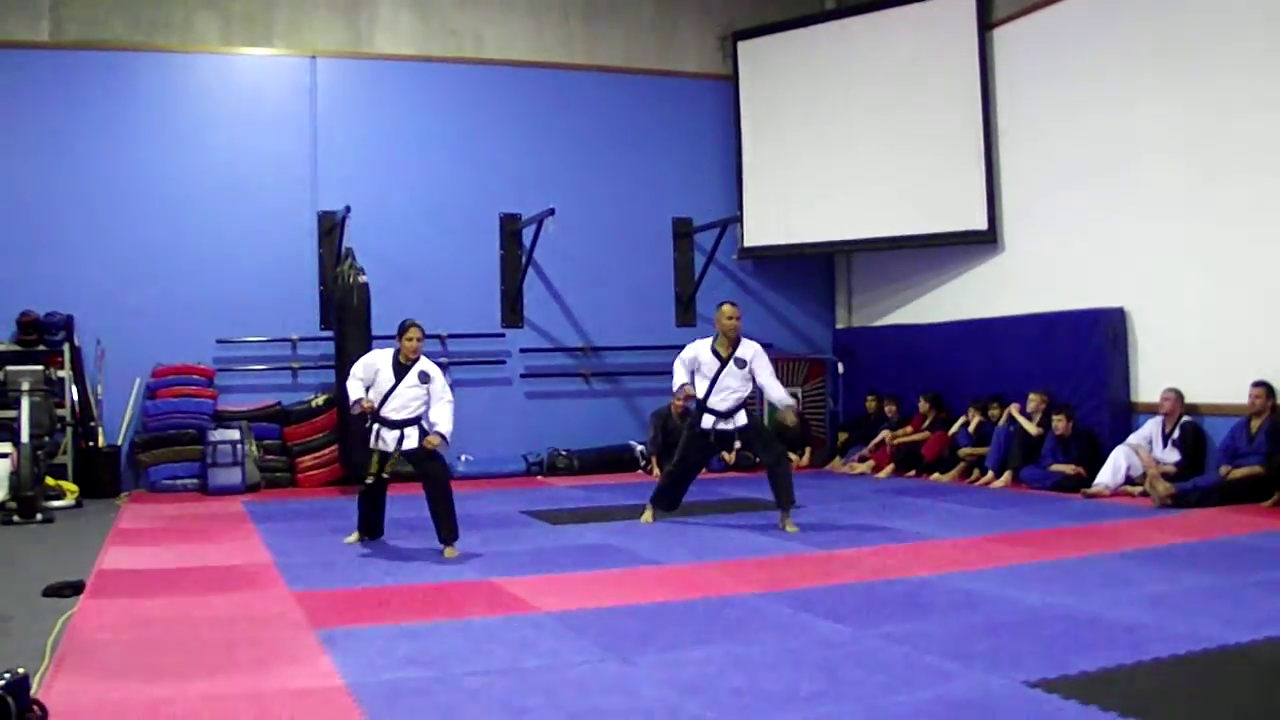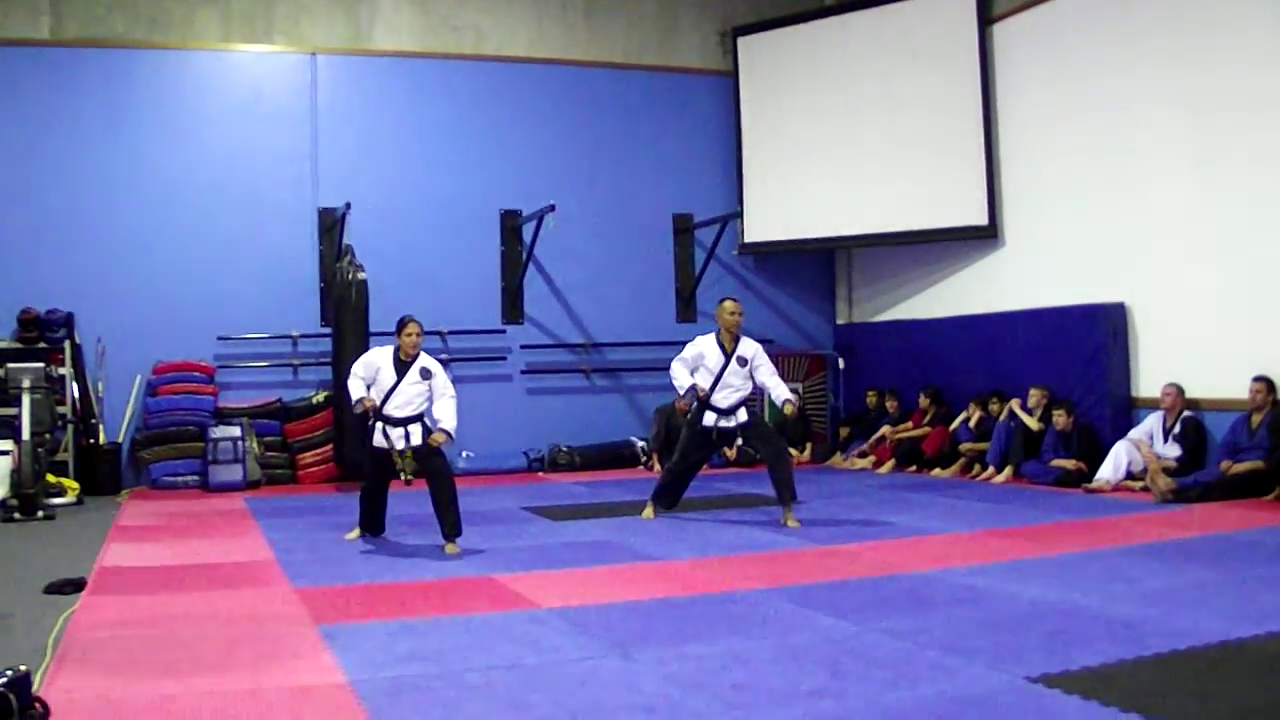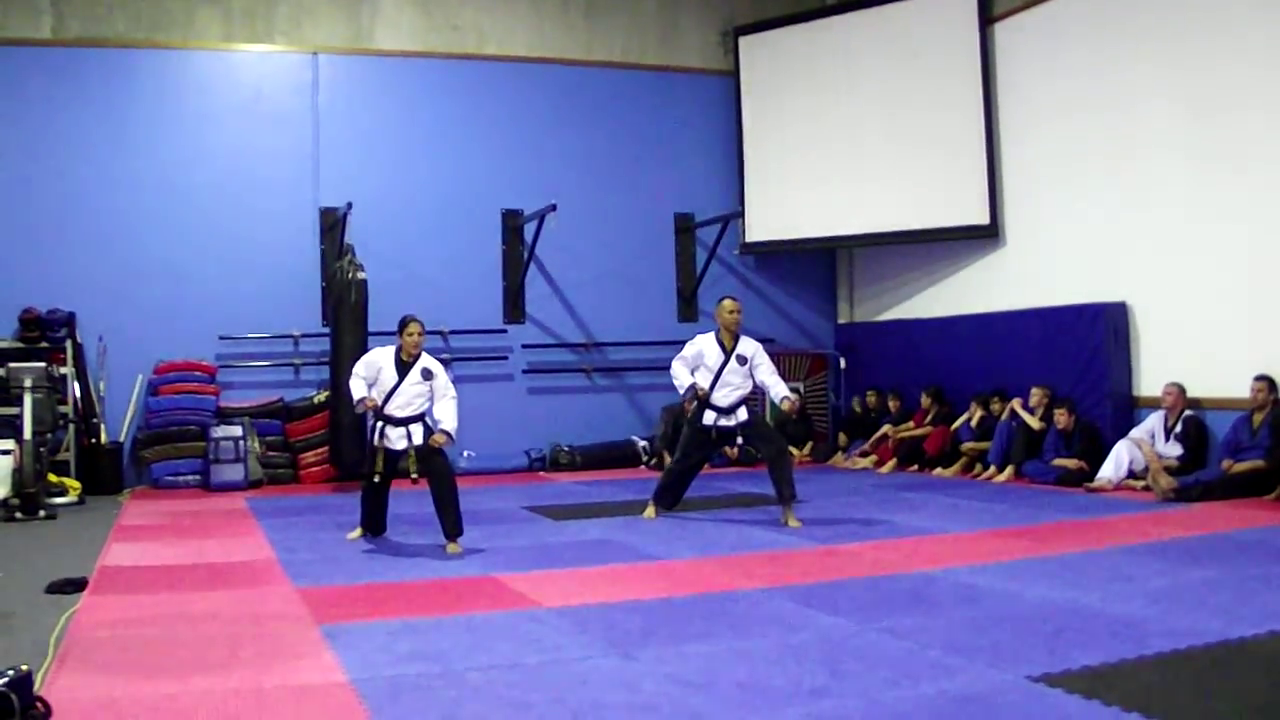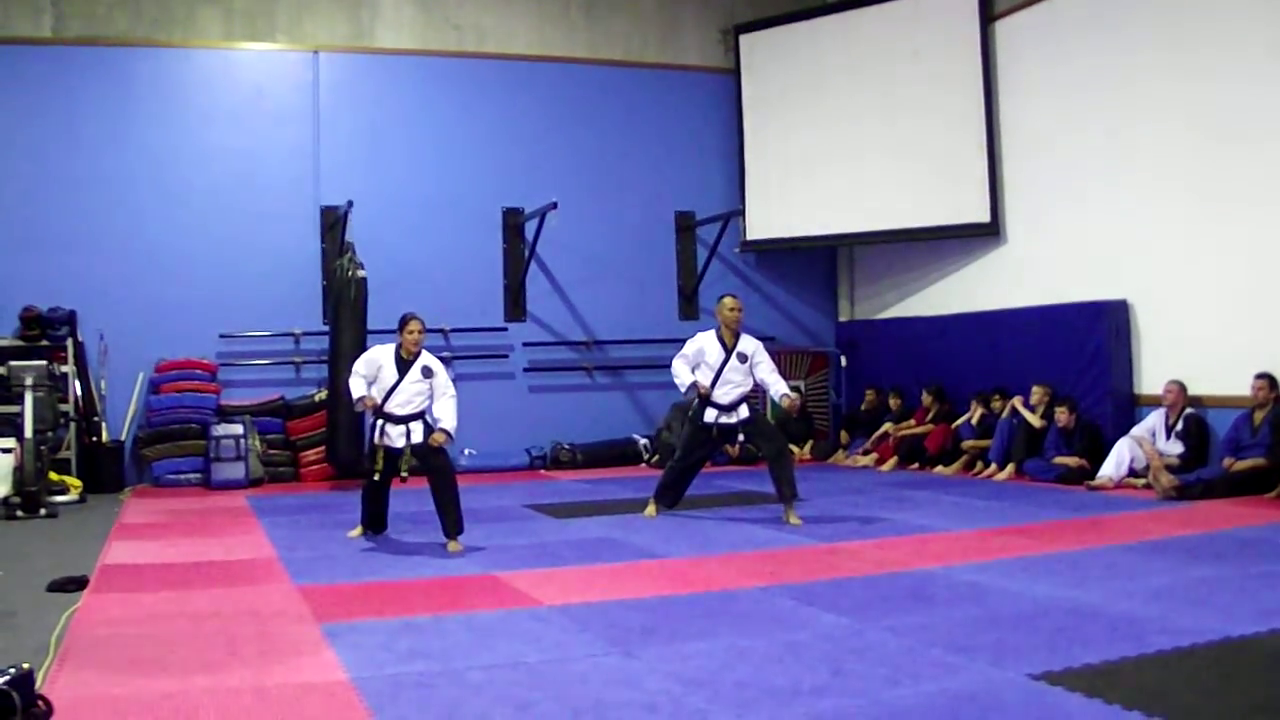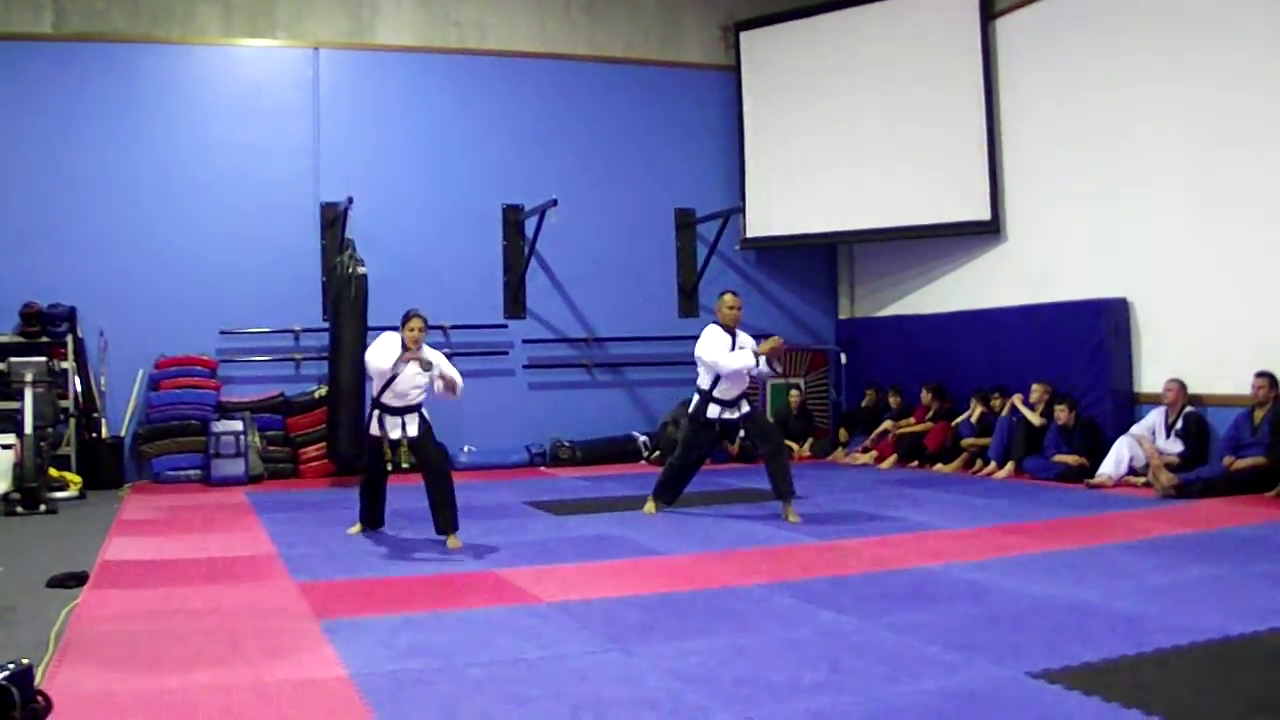
dt=0.3s
person 1, frame 1
left shoulder: (430, 370)
right shoulder: (378, 359)
left elbow: (443, 402)
right elbow: (356, 377)
left wrist: (440, 433)
right wrist: (360, 400)
left hip: (414, 435)
right hip: (381, 433)
left knee: (438, 480)
right knee: (372, 484)
left ankle: (448, 540)
right ankle: (366, 530)
person 1, frame 2
left shoulder: (430, 365)
right shoulder: (378, 357)
left elbow: (446, 398)
right elbow: (356, 376)
left wrist: (444, 429)
right wrist: (362, 398)
left hip: (417, 431)
right hip: (384, 431)
left knee: (442, 478)
right knee: (374, 481)
left ankle: (450, 537)
right ankle: (367, 527)
person 1, frame 3
left shoulder: (432, 366)
right shoulder: (379, 357)
left elbow: (446, 399)
right elbow: (358, 377)
left wrist: (445, 430)
right wrist: (363, 398)
left hip: (418, 431)
right hip: (385, 430)
left knee: (443, 477)
right knee: (376, 480)
left ankle: (452, 537)
right ankle: (368, 526)
person 1, frame 4
left shoulder: (431, 364)
right shoulder: (379, 355)
left elbow: (445, 397)
right elbow: (357, 375)
left wrist: (444, 429)
right wrist: (362, 397)
left hip: (418, 429)
right hip: (385, 428)
left knee: (443, 475)
right knee: (377, 478)
left ankle: (452, 535)
right ankle: (369, 525)
person 1, frame 5
left shoulder: (432, 355)
right shoulder: (389, 340)
left elbow: (452, 388)
right elbow: (374, 359)
left wrist: (449, 381)
right wrist: (405, 356)
left hip: (413, 422)
right hip: (382, 420)
left knee: (437, 469)
right knee: (374, 472)
left ankle: (449, 530)
right ankle: (367, 520)
person 2, frame 1
left shoulder: (752, 349)
right shoulder: (699, 348)
left elbow: (769, 381)
right elbow: (681, 364)
left wrist: (785, 405)
right wrist: (683, 385)
left hip: (739, 418)
right hip: (707, 419)
left knee: (776, 456)
right knee: (682, 465)
left ankle: (785, 515)
right ankle: (653, 506)
person 2, frame 2
left shoulder: (752, 348)
right shoulder: (702, 344)
left elbow: (770, 378)
right elbow: (678, 366)
left wrist: (786, 400)
right wrist: (691, 388)
left hip: (740, 415)
right hip: (707, 416)
left knee: (777, 451)
right knee: (683, 462)
left ankle: (787, 511)
right ankle: (654, 503)
person 2, frame 3
left shoulder: (752, 347)
right shoulder: (701, 343)
left elbow: (769, 376)
right elbow: (678, 365)
left wrist: (785, 397)
right wrist: (691, 387)
left hip: (739, 414)
right hip: (707, 415)
left knee: (777, 450)
right knee: (683, 461)
left ankle: (787, 510)
right ankle: (655, 503)
person 2, frame 4
left shoulder: (752, 345)
right shoulder: (702, 341)
left elbow: (768, 374)
right elbow: (679, 364)
left wrist: (784, 394)
right wrist: (693, 385)
left hip: (740, 412)
right hip: (708, 413)
left knee: (778, 448)
right knee: (685, 459)
left ankle: (788, 509)
right ankle: (656, 501)
person 2, frame 5
left shoulder: (743, 338)
right shoulder: (711, 335)
left elbow: (758, 369)
right elbow: (724, 363)
left wrist: (771, 357)
right wrist: (757, 353)
left hip: (738, 407)
right hip: (708, 410)
left knee: (774, 445)
right knee: (685, 457)
left ankle: (787, 505)
right ankle: (655, 497)
